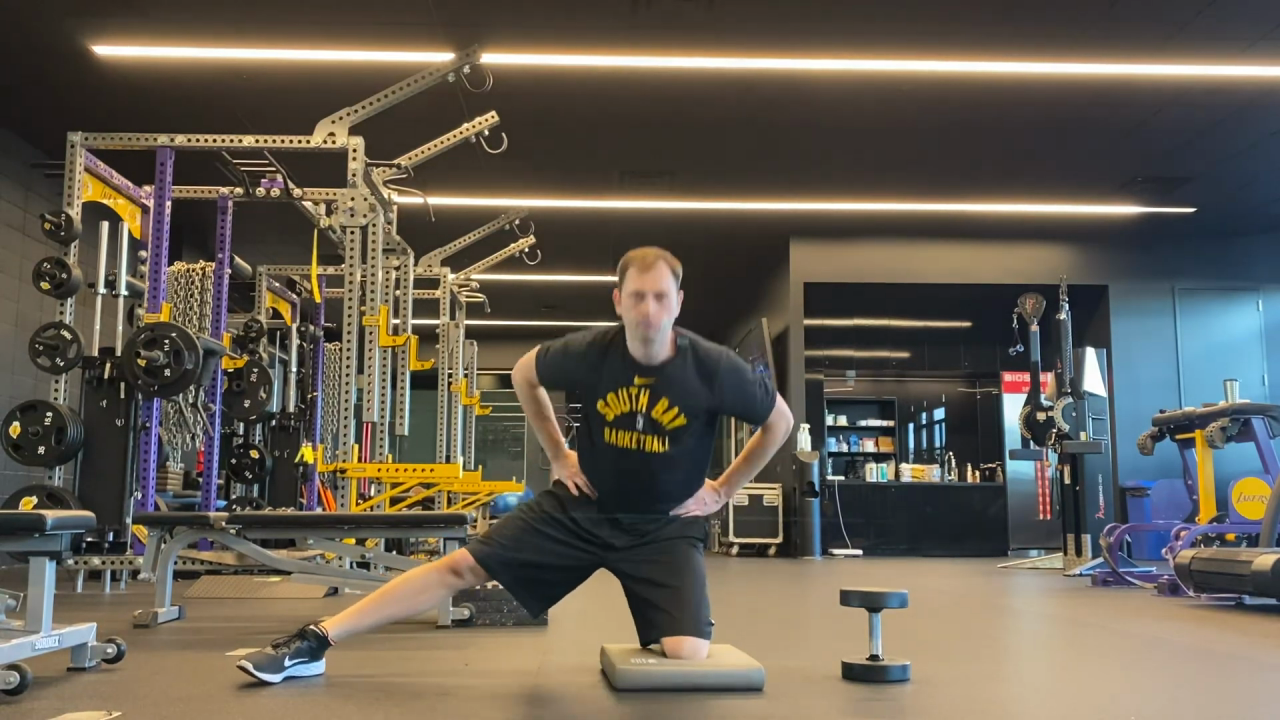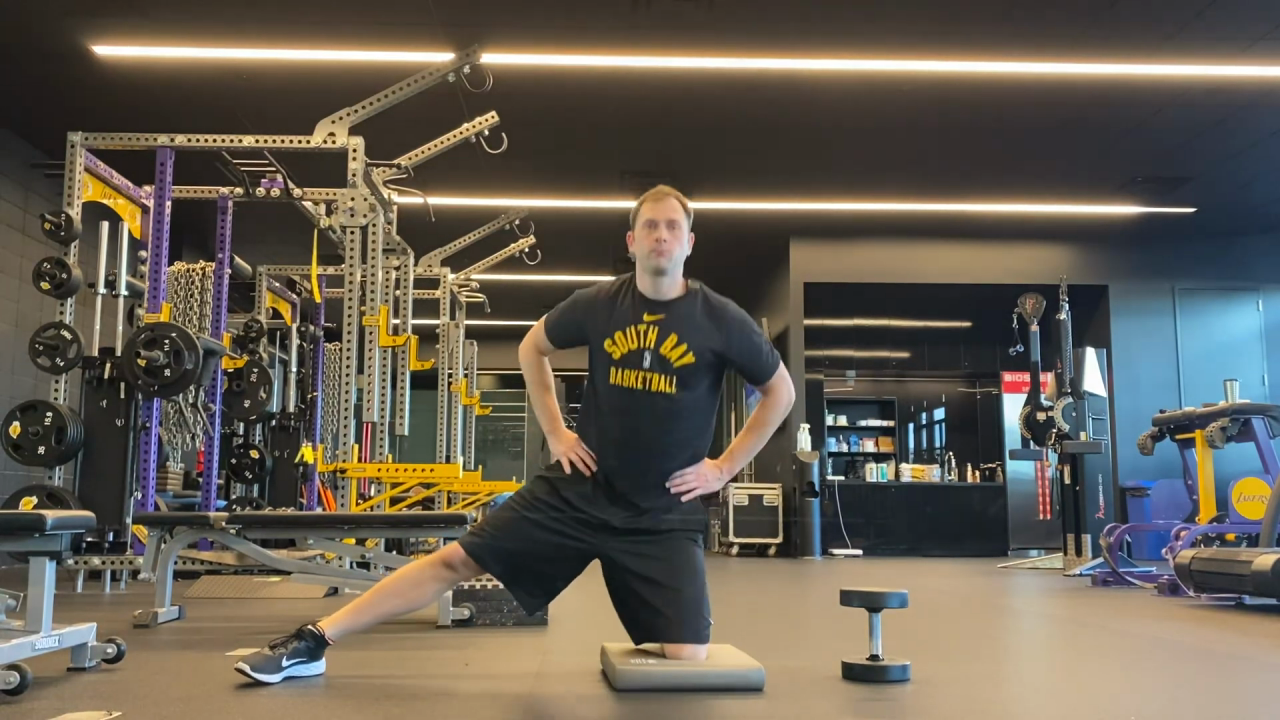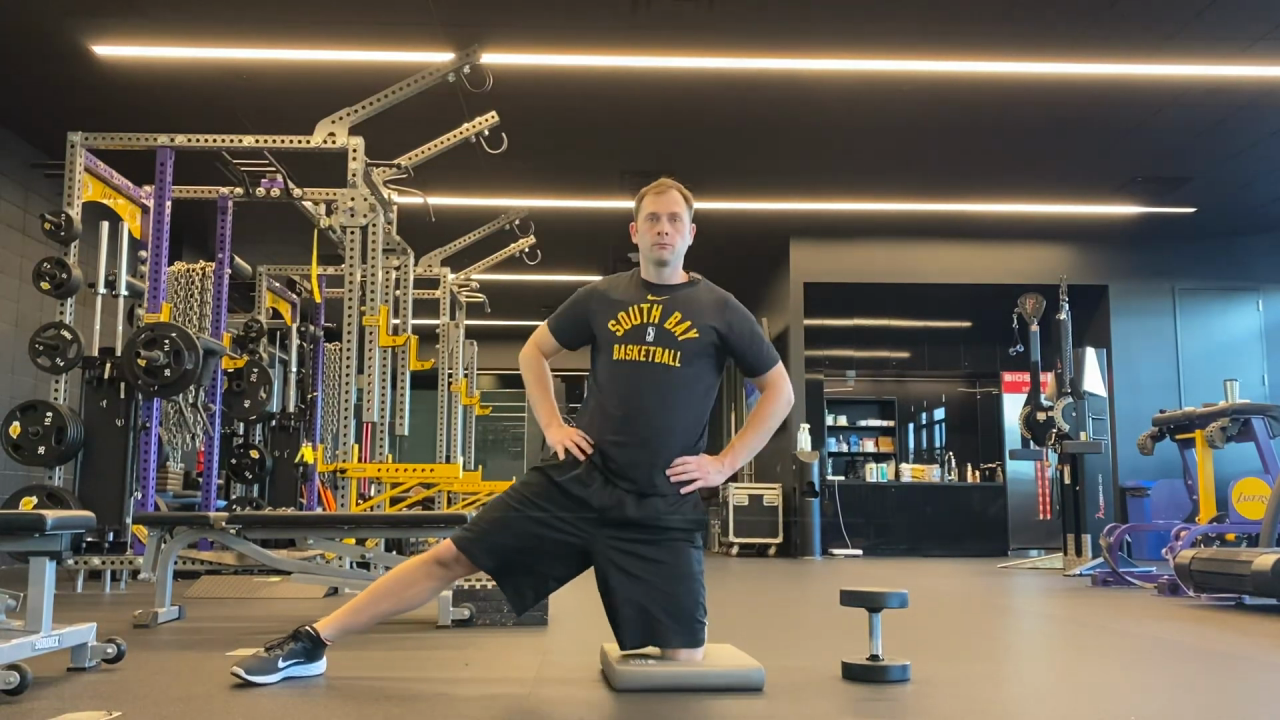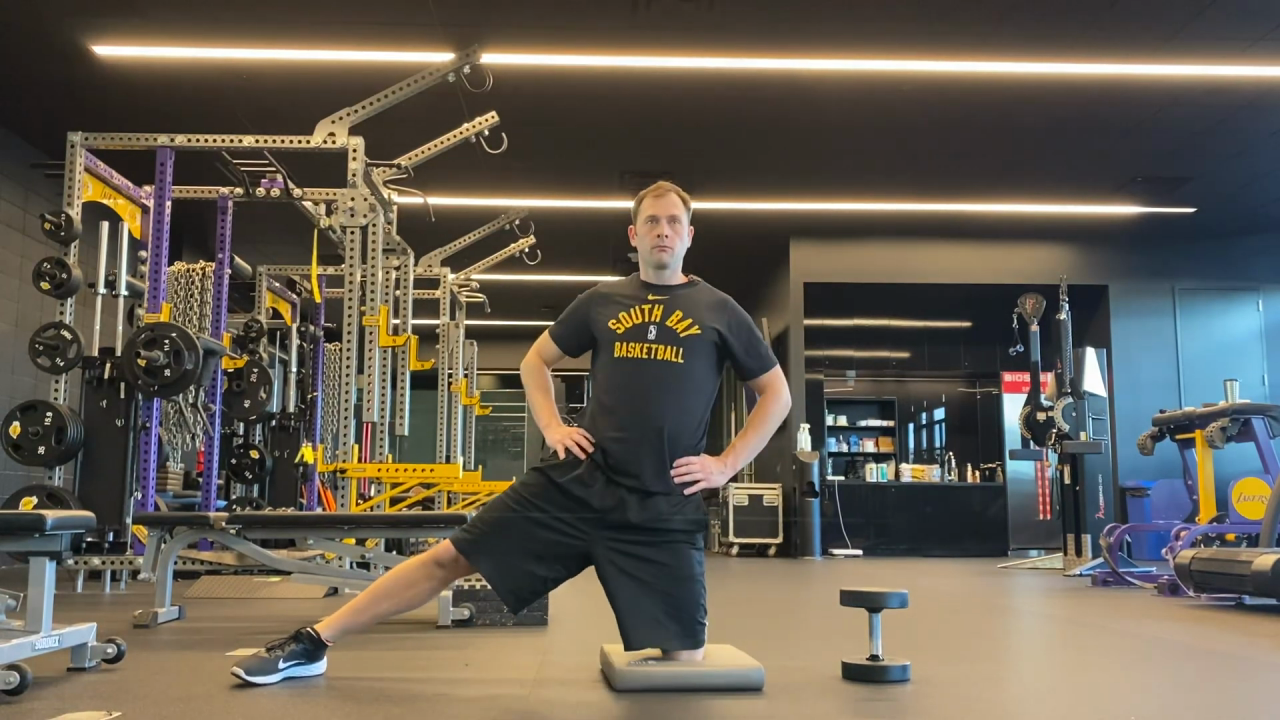
dt=0.2s
person 1, frame 1
left shoulder: (714, 368)
right shoulder: (589, 352)
left elbow: (779, 422)
right elbow: (523, 376)
left wrist: (722, 490)
right wrist: (560, 456)
left hip: (665, 526)
right hip: (584, 507)
left knee: (688, 656)
right knee: (461, 568)
right ankle: (313, 641)
person 1, frame 2
left shoulder: (721, 319)
right shoulder: (599, 303)
left elbow: (781, 392)
right elbow: (532, 348)
left wrist: (724, 468)
right wrist: (555, 431)
left hip: (663, 510)
right hip: (579, 487)
left knee: (686, 656)
right knee: (456, 561)
right ankle: (313, 641)
person 1, frame 3
left shoulder: (720, 308)
right shoulder: (603, 296)
left elbow: (780, 390)
right elbow: (534, 352)
left wrist: (726, 463)
right wrist: (551, 424)
left hip: (662, 504)
right hip: (576, 479)
left knee: (682, 657)
right knee: (450, 558)
right ankle: (310, 643)
person 1, frame 4
left shoulder: (718, 310)
right shoulder: (603, 300)
left elbow: (776, 394)
right elbow: (535, 360)
left wrist: (728, 464)
right wrist: (551, 425)
left hip: (664, 503)
right hip: (578, 478)
left knee: (683, 658)
right knee: (449, 558)
right ankle: (311, 643)
